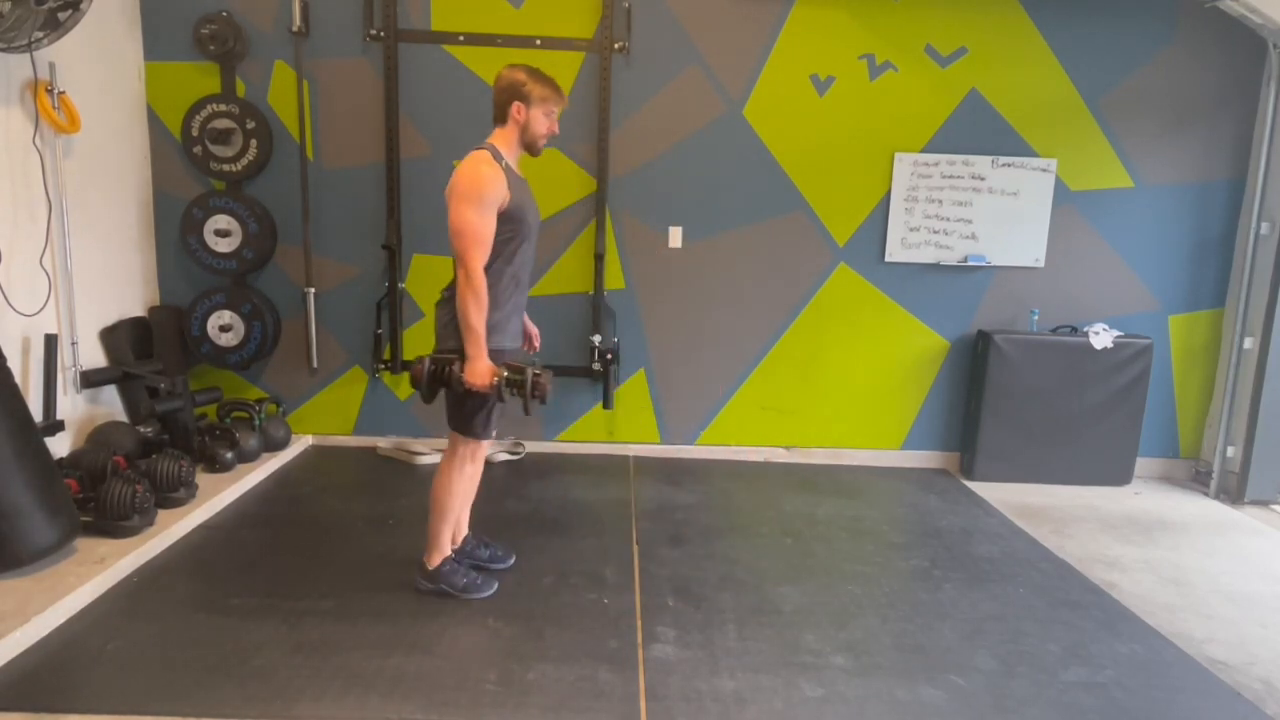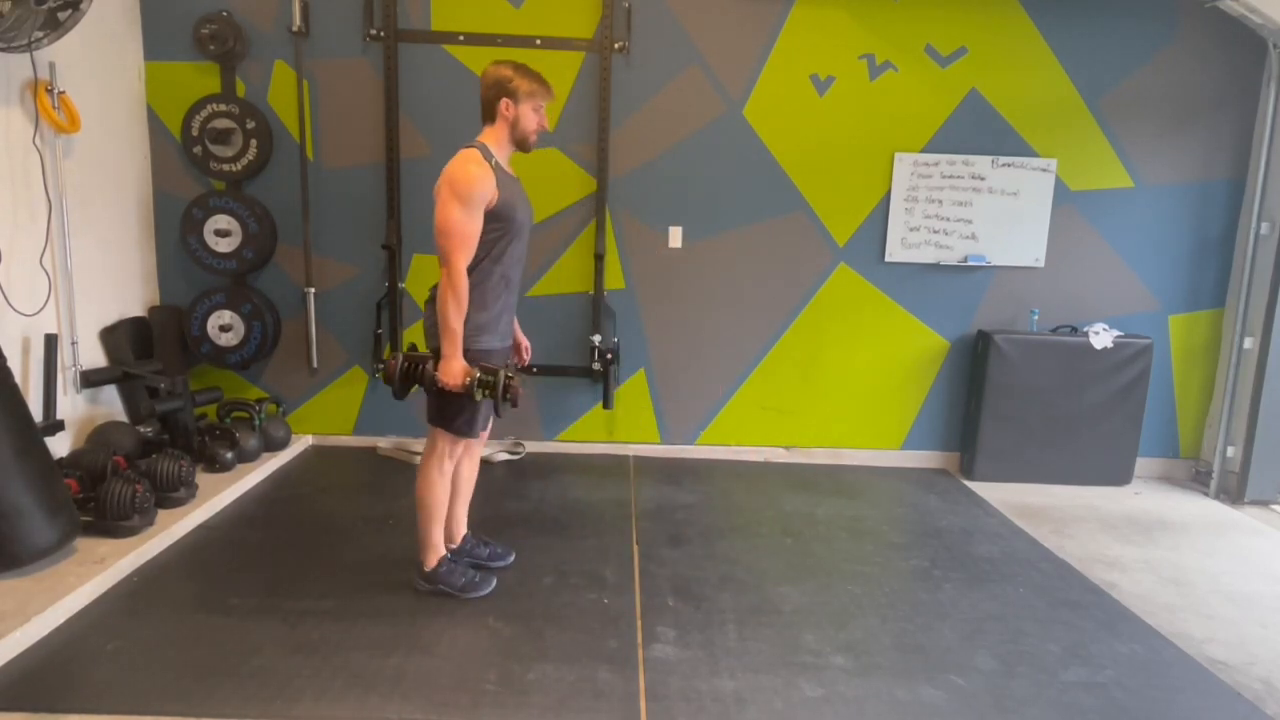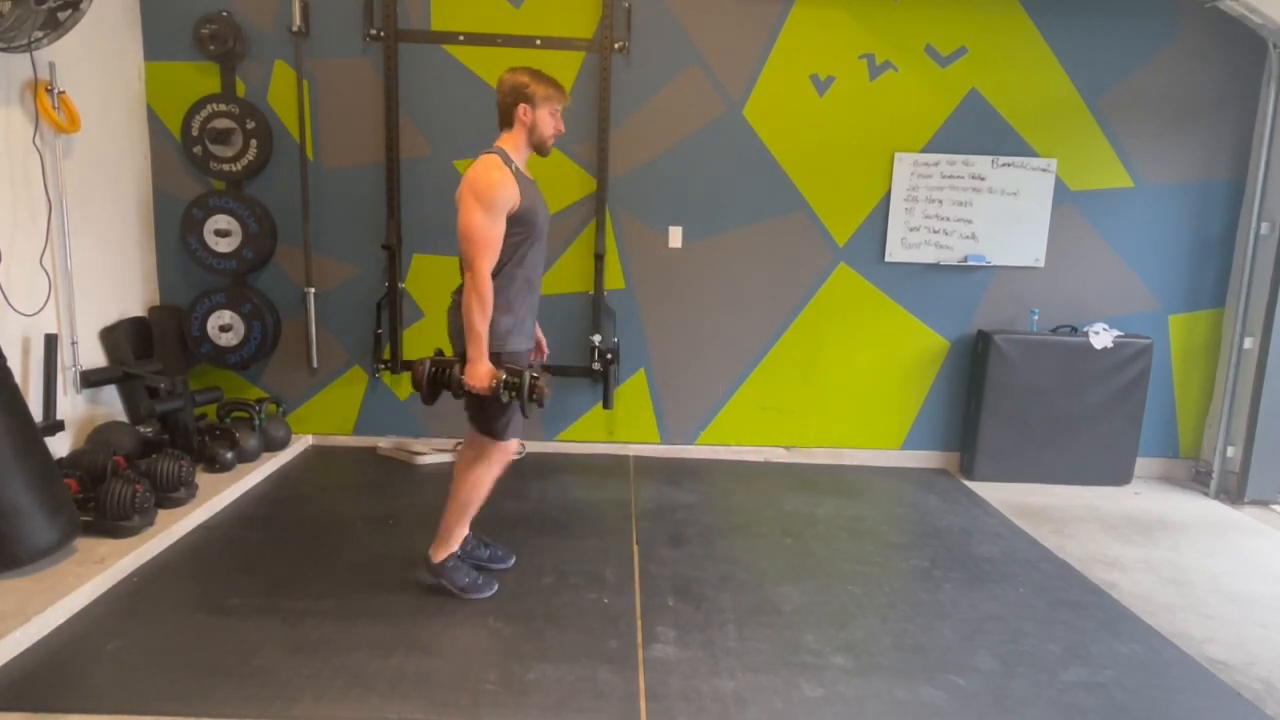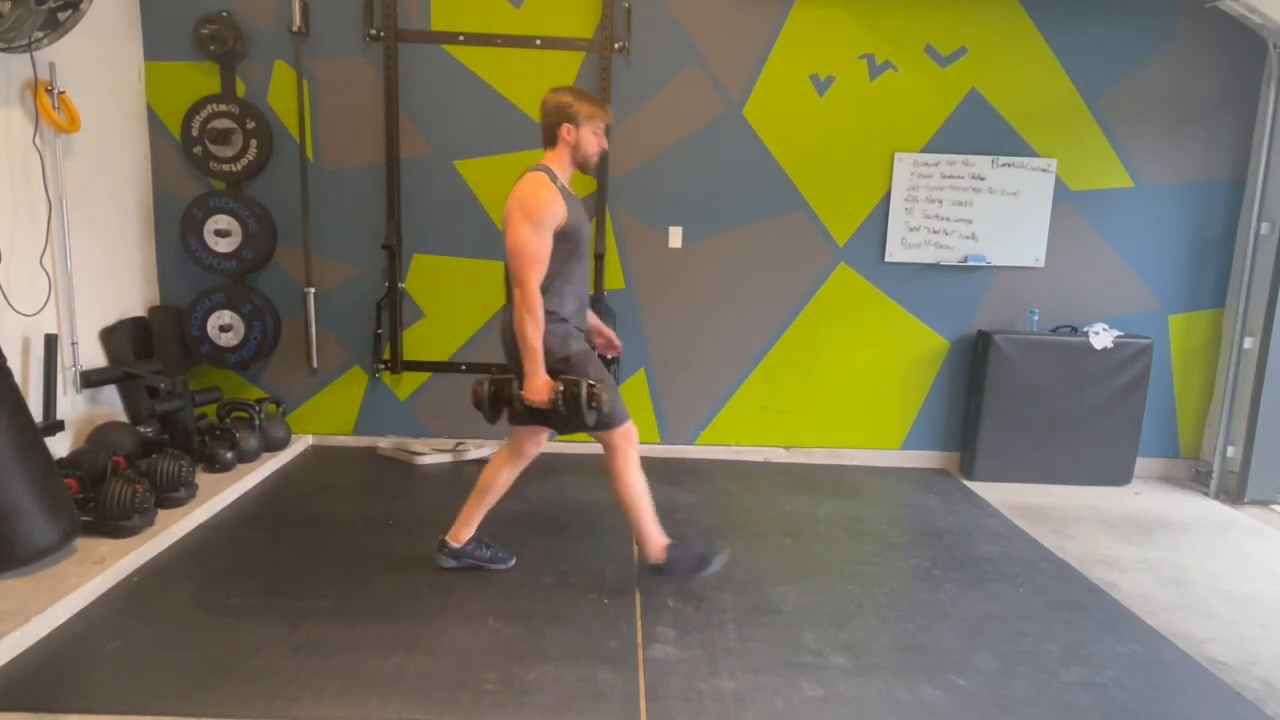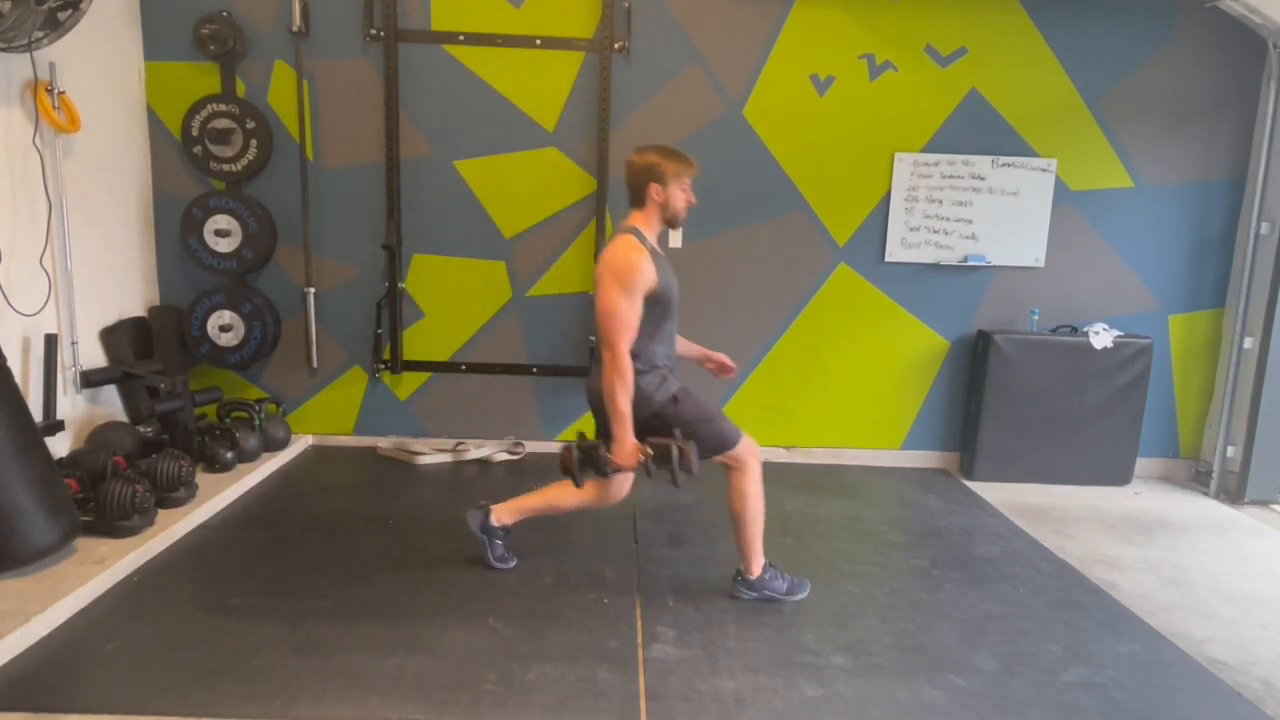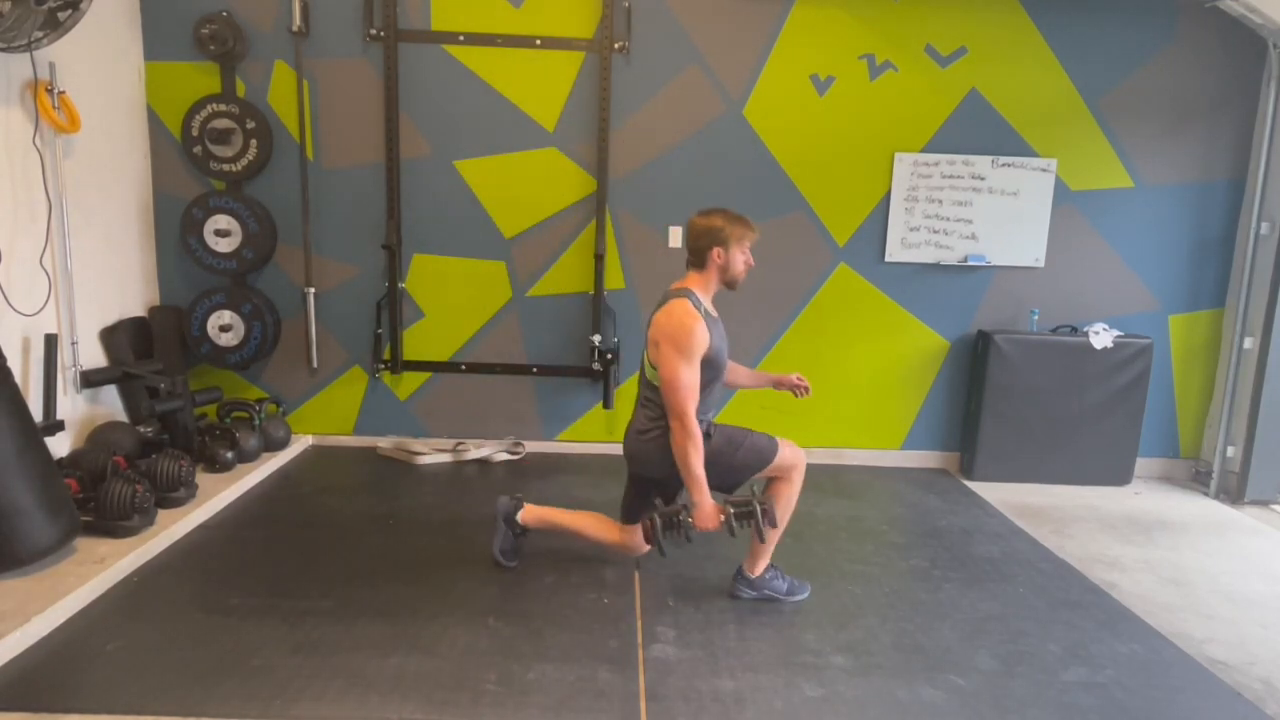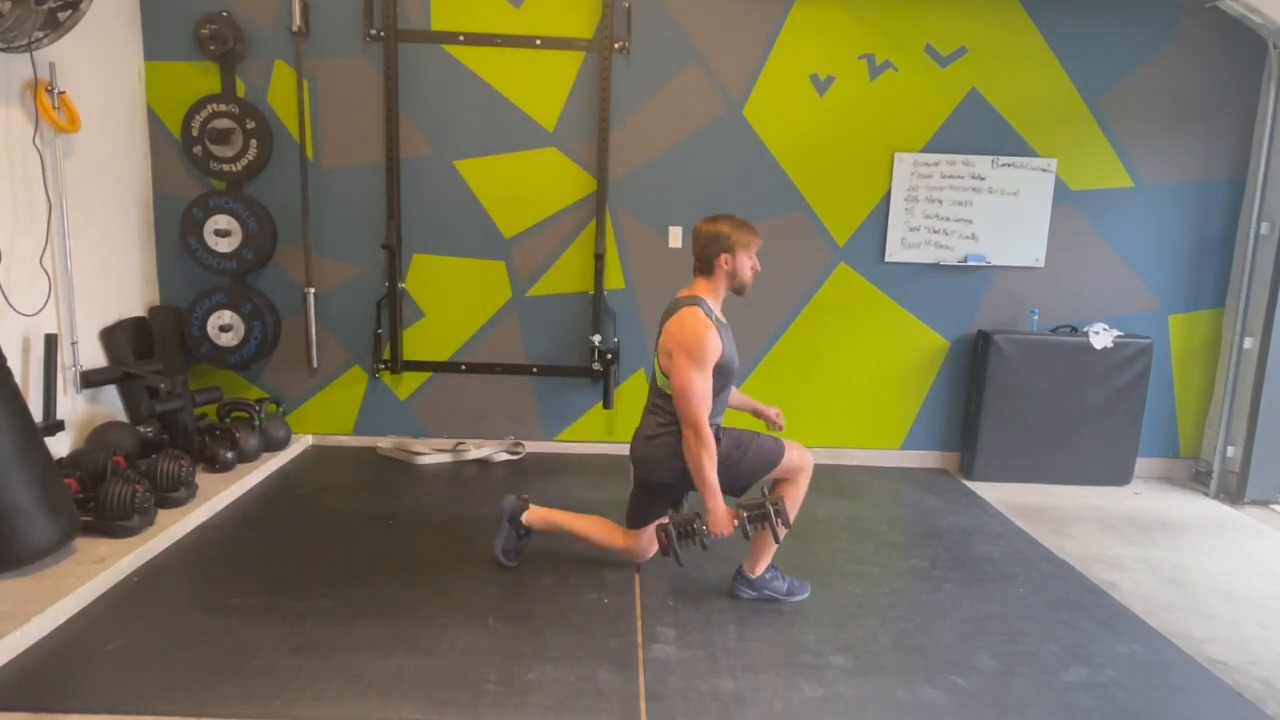
dt=0.3s
person 1, frame 1
left shoulder: (506, 171)
right shoulder: (481, 172)
right elbow: (471, 271)
left wrist: (520, 320)
right wrist: (476, 353)
left hip: (498, 330)
right hip: (479, 336)
left knee: (473, 444)
right knee: (468, 447)
left ankle: (458, 541)
right ankle: (436, 563)
person 1, frame 2
left shoulder: (500, 172)
right shoulder: (470, 171)
right elbow: (455, 269)
left wrist: (512, 328)
right wrist: (452, 352)
left hip: (489, 334)
right hip: (467, 338)
left knee: (474, 438)
right knee: (447, 446)
left ankle: (458, 540)
right ankle: (434, 563)
person 1, frame 3
left shoulder: (516, 174)
right shoulder: (492, 176)
right elbow: (478, 274)
left wrist: (531, 327)
right wrist: (477, 356)
left hip: (509, 334)
right hip: (491, 338)
left knee: (485, 442)
right knee: (499, 448)
left ankle: (459, 540)
right ankle: (441, 556)
person 1, frame 4
left shoulder: (556, 190)
right shoulder: (538, 194)
right elbow: (526, 289)
left wrist: (592, 324)
right wrist: (535, 370)
left hip: (558, 336)
right hip: (548, 343)
left knee: (525, 444)
right knee: (621, 438)
left ankle: (457, 541)
right ankle: (659, 552)
person 1, frame 5
left shoulder: (642, 246)
right shoulder: (629, 257)
right elbow: (617, 352)
left wrist: (699, 353)
right wrist: (622, 435)
left hip: (643, 384)
right hip: (643, 392)
left knee: (608, 490)
right knee: (746, 455)
left ankle: (494, 518)
right ankle: (755, 574)
person 1, frame 6
left shoulder: (694, 302)
right shoulder: (684, 321)
left elbow: (712, 371)
right elbow: (682, 420)
left wrist: (773, 380)
right wrist: (702, 499)
left hip: (655, 441)
right hip: (667, 443)
left knee: (632, 540)
right knee: (792, 461)
left ankle: (519, 516)
right ankle: (755, 574)
person 1, frame 7
left shoulder: (696, 308)
right shoulder: (696, 329)
right elbow: (695, 428)
left wrist: (755, 407)
right wrist: (714, 504)
left hip: (661, 446)
right hip: (677, 450)
left knee: (637, 547)
right knee: (799, 463)
left ankle: (524, 517)
right ankle: (756, 574)
